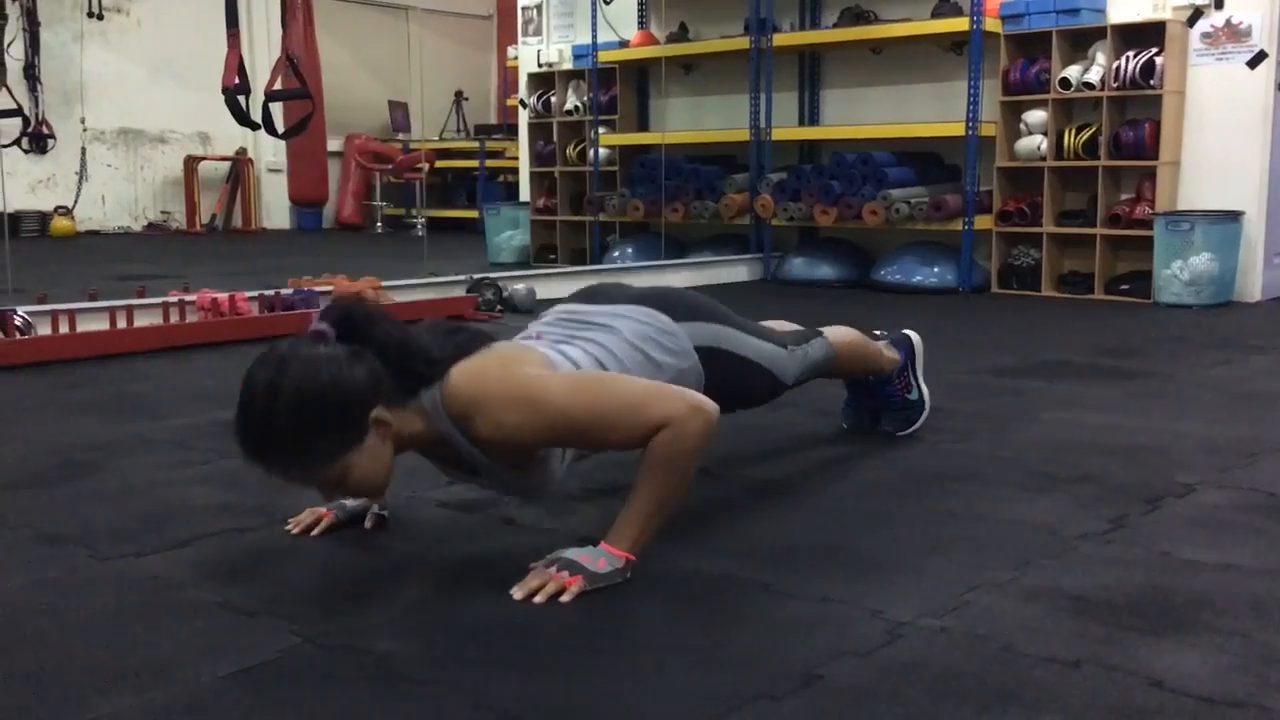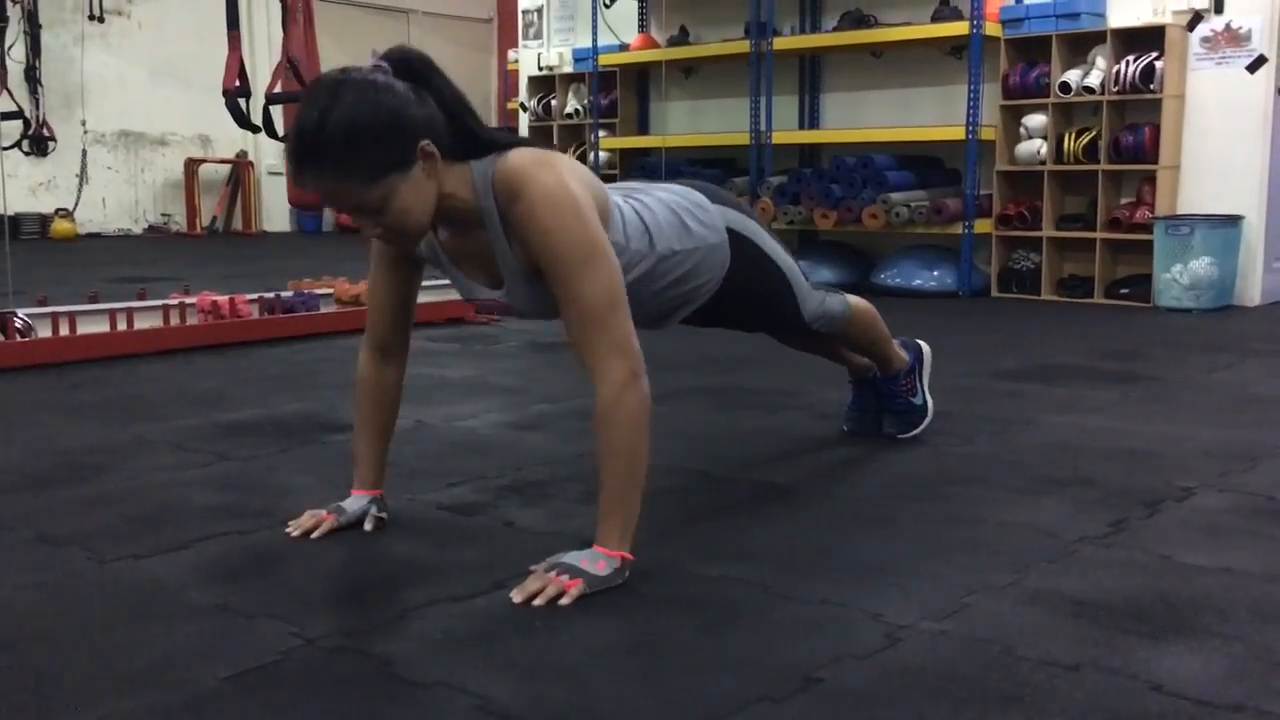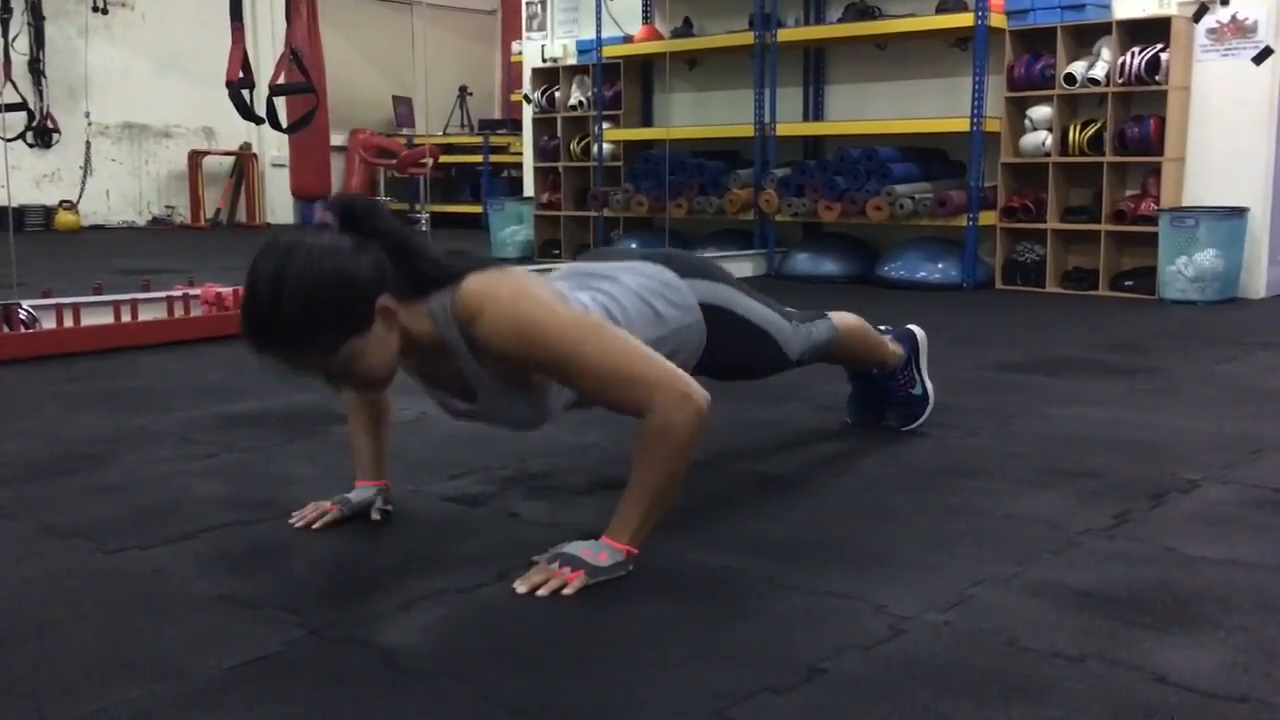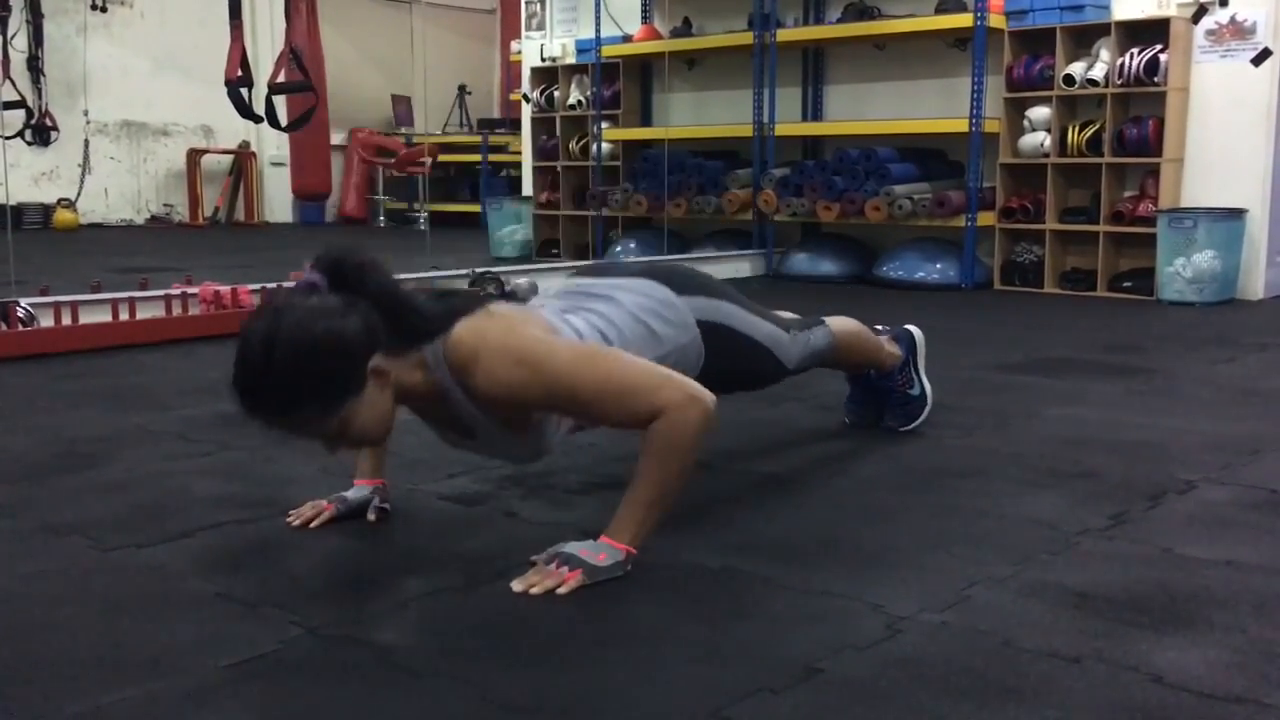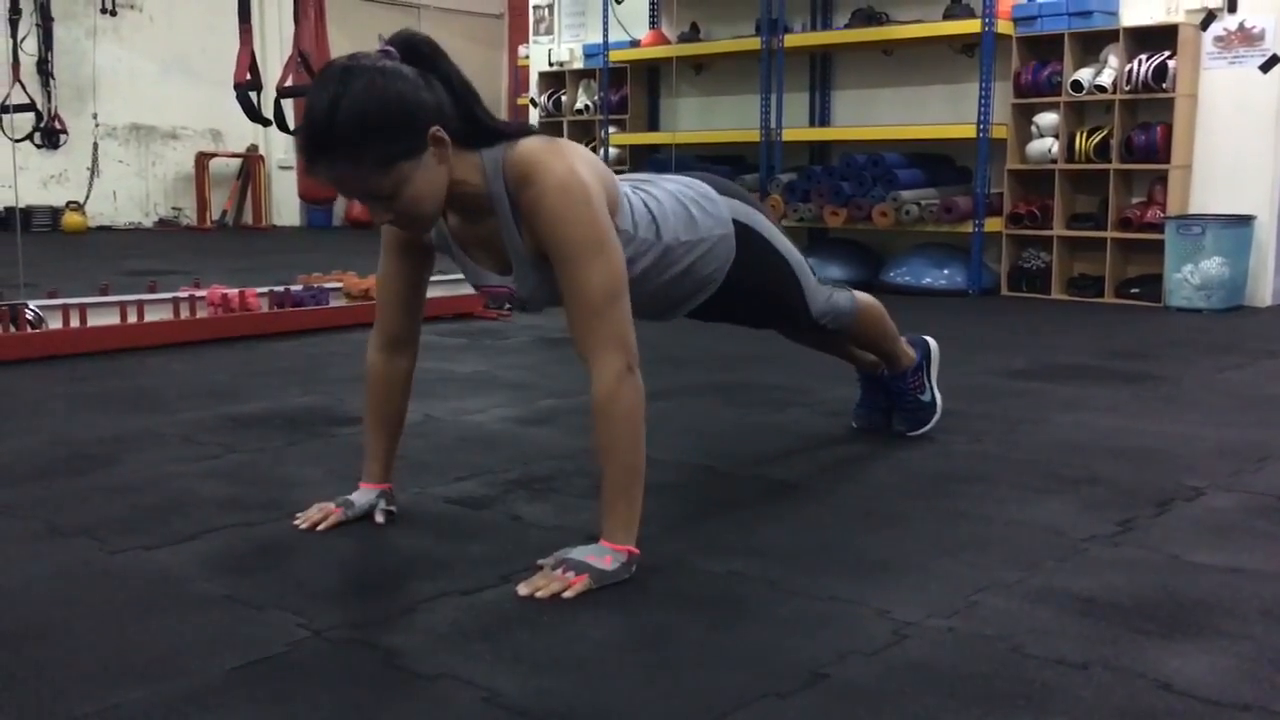
dt=1s
person 1, frame 1
left shoulder: (494, 403)
right shoulder: (377, 382)
left elbow: (694, 416)
left wrist: (614, 552)
right wrist: (362, 491)
left hip: (676, 346)
right hip: (593, 324)
left knee: (794, 361)
right knee: (771, 340)
left ankle: (891, 356)
right ankle: (872, 352)
person 1, frame 2
left shoulder: (540, 192)
right shoulder: (405, 208)
left elbow: (618, 375)
right elbow: (382, 352)
left wrist: (610, 552)
right wrist: (365, 491)
left hip: (709, 244)
right hip: (651, 269)
left knee: (812, 317)
right knee: (795, 333)
left ankle: (900, 363)
right ankle: (864, 375)
person 1, frame 3
left shoulder: (499, 315)
right shoulder: (383, 314)
left elbow: (682, 403)
right elbow: (364, 390)
left wrist: (616, 546)
right wrist: (368, 482)
left hip: (679, 307)
right hip: (598, 290)
left knee: (800, 340)
right knee: (788, 336)
left ankle: (895, 352)
right ankle: (872, 369)
person 1, frame 4
left shoulder: (493, 358)
right shoulder: (376, 342)
left elbow: (689, 406)
left wrist: (614, 546)
right wrist: (367, 481)
left hip: (678, 323)
right hip: (594, 303)
left knee: (800, 351)
right knee: (781, 334)
left ankle: (892, 350)
right ankle: (874, 339)
person 1, frame 5
left shoulder: (550, 181)
right shoulder: (416, 197)
left elbow: (614, 366)
right elbow: (392, 345)
left wrist: (617, 546)
right wrist: (373, 485)
left hip: (716, 235)
right hip: (653, 262)
left knee: (817, 313)
right knee: (797, 328)
left ankle: (908, 361)
right ankle: (875, 374)
